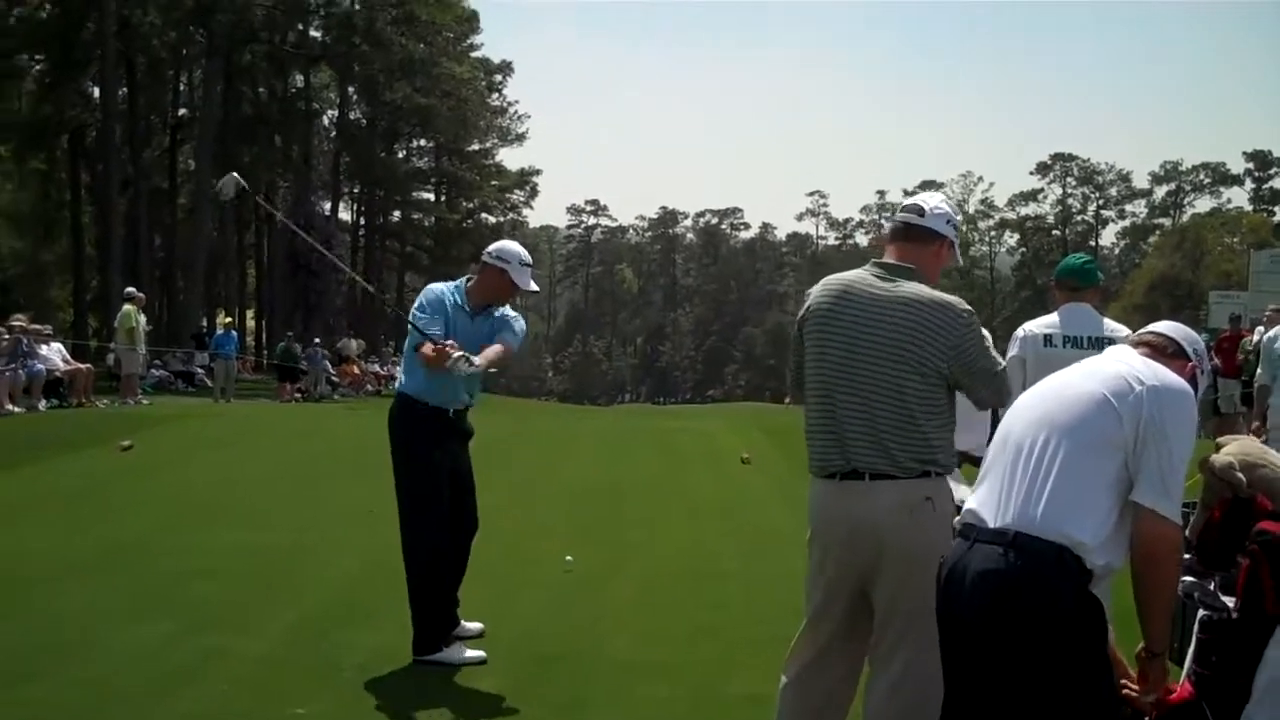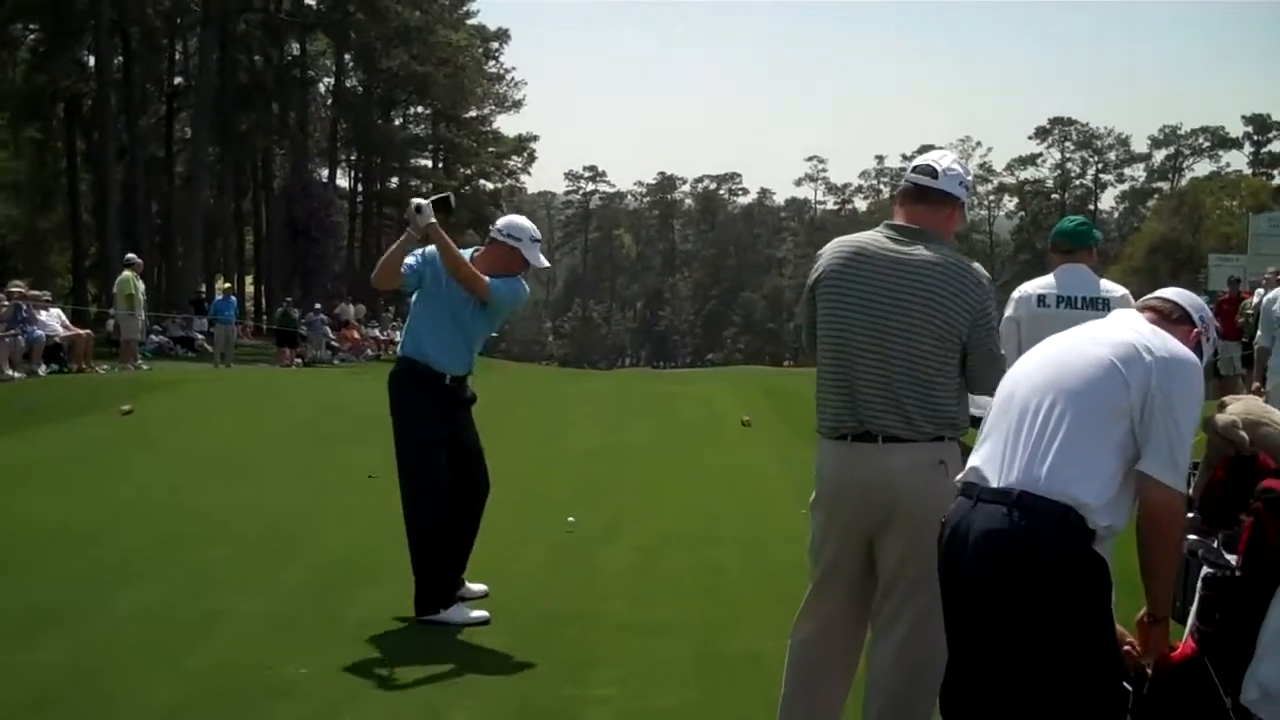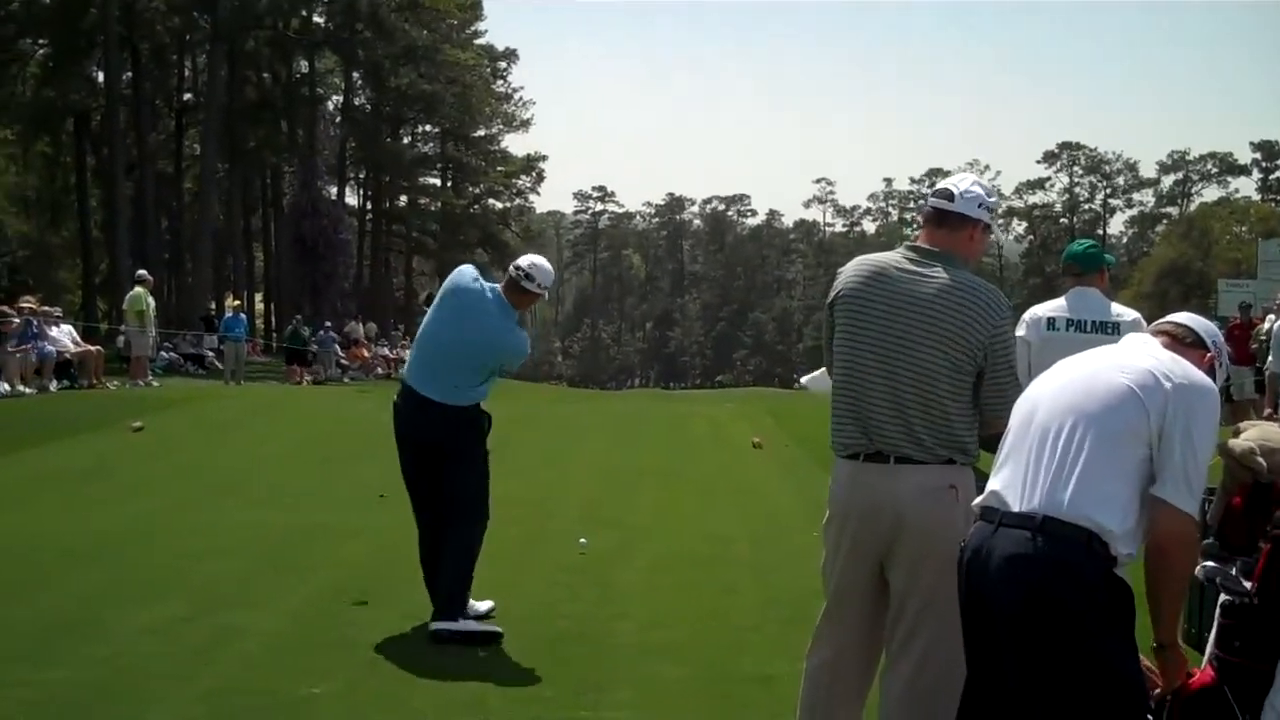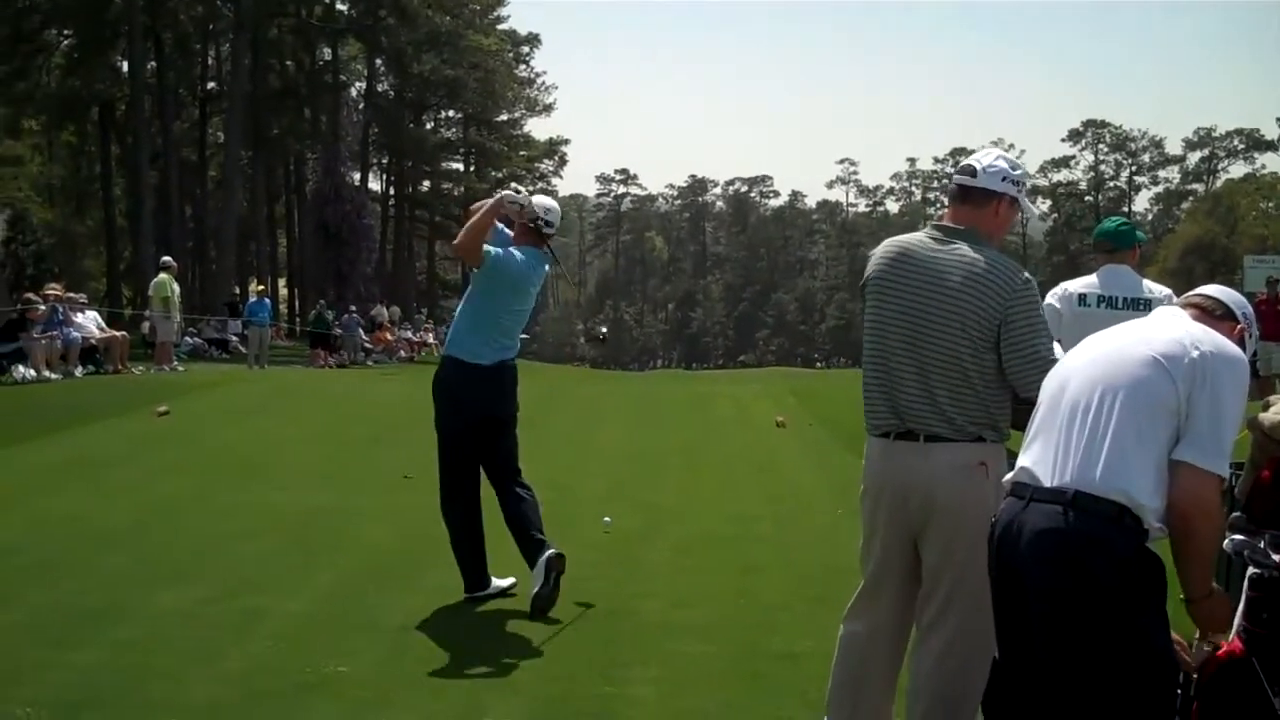
dt=0.4s
person 1, frame 1
left shoulder: (823, 295)
right shoulder: (948, 315)
left elbow: (799, 391)
right elbow: (997, 395)
left hip: (833, 499)
right hip: (912, 504)
left knee: (820, 650)
right knee: (910, 662)
person 1, frame 2
left shoulder: (835, 257)
right shoulder: (968, 280)
right elbow: (987, 382)
left hip: (842, 461)
right hip: (923, 469)
left knee: (826, 613)
right knee: (911, 628)
person 1, frame 3
left shoulder: (854, 275)
right shoulder: (986, 304)
right elbow: (999, 419)
left hip: (855, 481)
right hip: (936, 490)
left knee: (841, 635)
right knee: (926, 650)
person 1, frame 4
left shoulder: (885, 257)
right shoulder: (1008, 281)
right elbow: (1037, 387)
left hip: (887, 458)
right hip: (965, 468)
left knee: (874, 610)
right knee: (955, 626)
person 2, frame 1
left shoulder: (510, 322)
right shoulder: (437, 296)
left elbow: (499, 352)
right elbow: (425, 353)
left wrist: (475, 361)
right wrist: (442, 354)
left hip: (454, 423)
right hip: (417, 420)
left knee: (462, 524)
right knee: (428, 530)
left ankle: (444, 618)
right ankle: (431, 641)
person 2, frame 2
left shoulder: (514, 291)
right shoulder: (432, 258)
left elbow: (470, 281)
right elbow: (382, 280)
left wrist: (434, 230)
right wrist: (413, 235)
left hip: (455, 389)
right hip: (416, 384)
left knee: (472, 485)
right knee: (429, 492)
left ankle: (449, 580)
right ankle: (433, 600)
person 2, frame 3
left shoulder: (463, 280)
right shoulder: (515, 342)
left hip: (411, 410)
right hip: (457, 423)
left knee: (431, 513)
right knee: (467, 516)
left ankle: (450, 601)
right ankle: (450, 612)
person 2, frame 4
left shoulder: (508, 262)
right shoulder: (536, 262)
left elbow: (464, 245)
right elbow: (488, 227)
left wrist: (499, 203)
right wrist: (503, 205)
left hip: (460, 381)
right hip: (499, 383)
left knee: (459, 488)
right knee: (509, 477)
left ankle: (477, 580)
right ankle: (541, 550)
person 3, frame 1
left shoulder: (1064, 378)
right shoulder: (1168, 389)
right elbow: (1156, 537)
left wrist: (1107, 659)
right wrist: (1156, 650)
left hip: (964, 565)
right hip: (1038, 586)
person 3, frame 2
left shoulder: (1063, 341)
right shoulder: (1174, 359)
right elbow: (1161, 506)
right wrist: (1158, 615)
left hip: (966, 526)
right hip: (1042, 546)
person 3, frame 3
left shoulder: (1071, 366)
right shoulder: (1191, 384)
right elbow: (1171, 534)
right wrist: (1166, 642)
left hip: (983, 551)
right hip: (1062, 570)
person 3, frame 4
left shoulder: (1100, 340)
right shoulder: (1220, 354)
right elbow: (1193, 501)
right wrist: (1201, 596)
left hip: (1014, 527)
right hip: (1093, 545)
